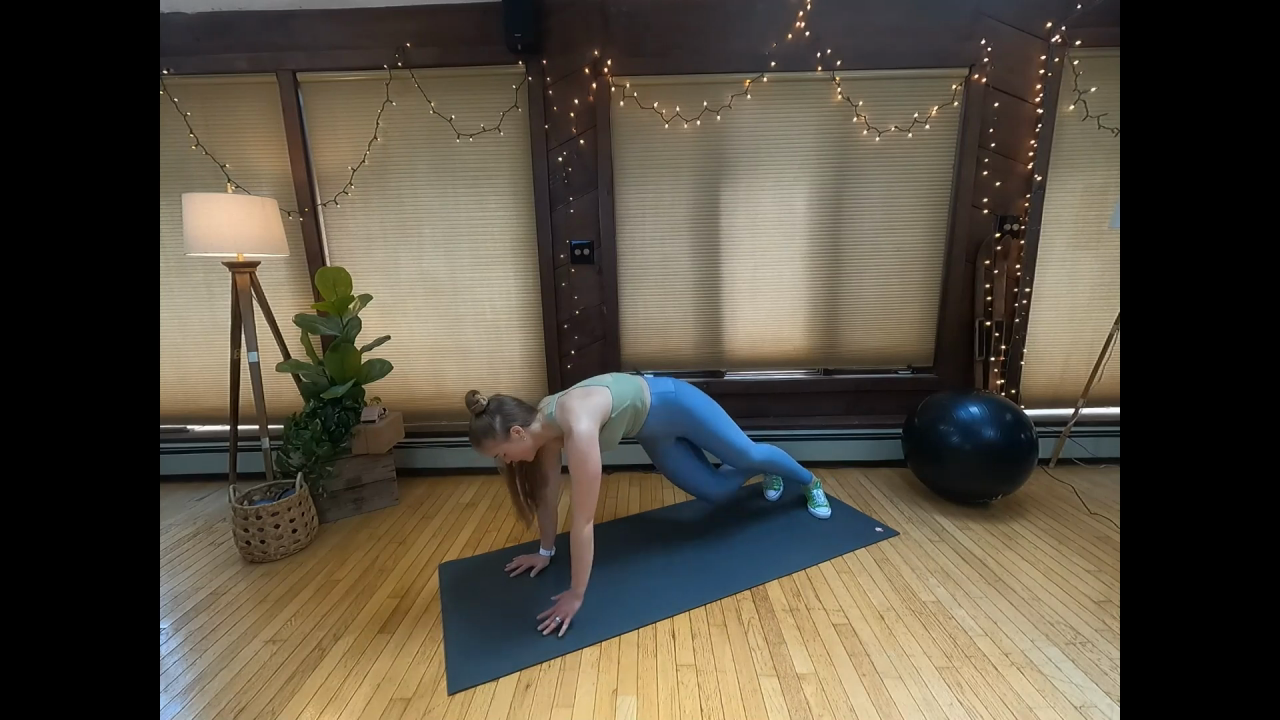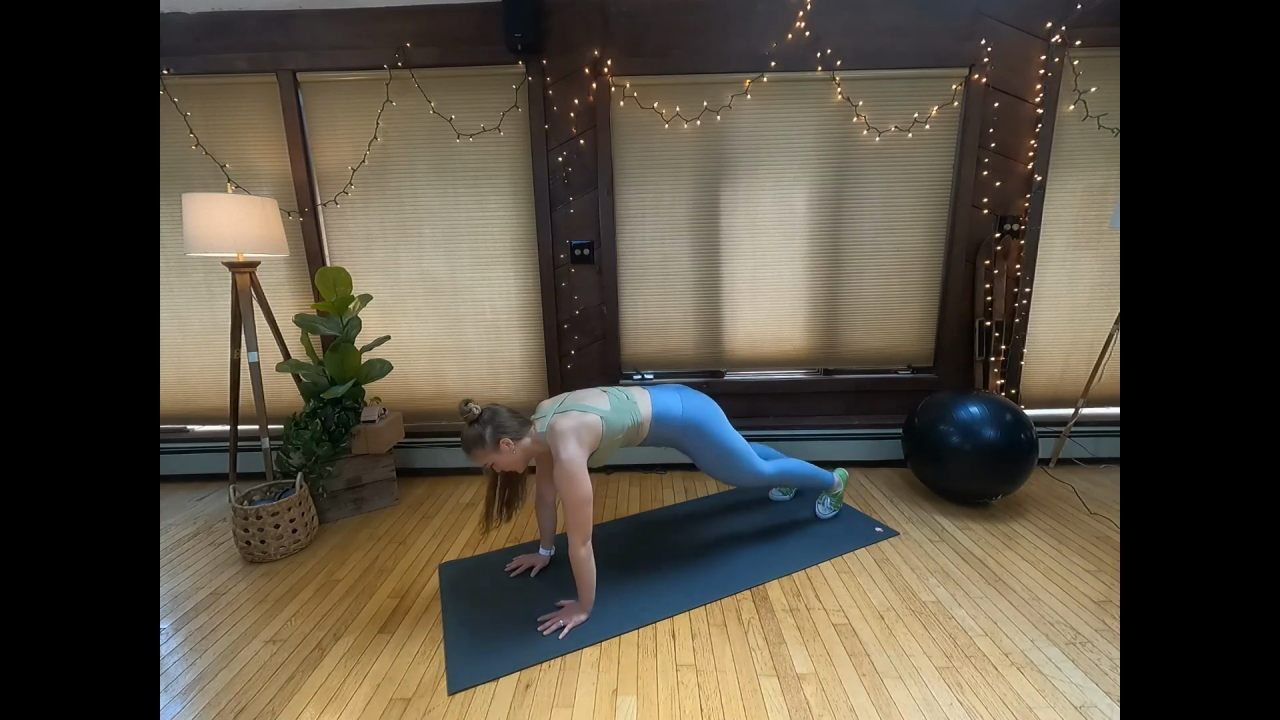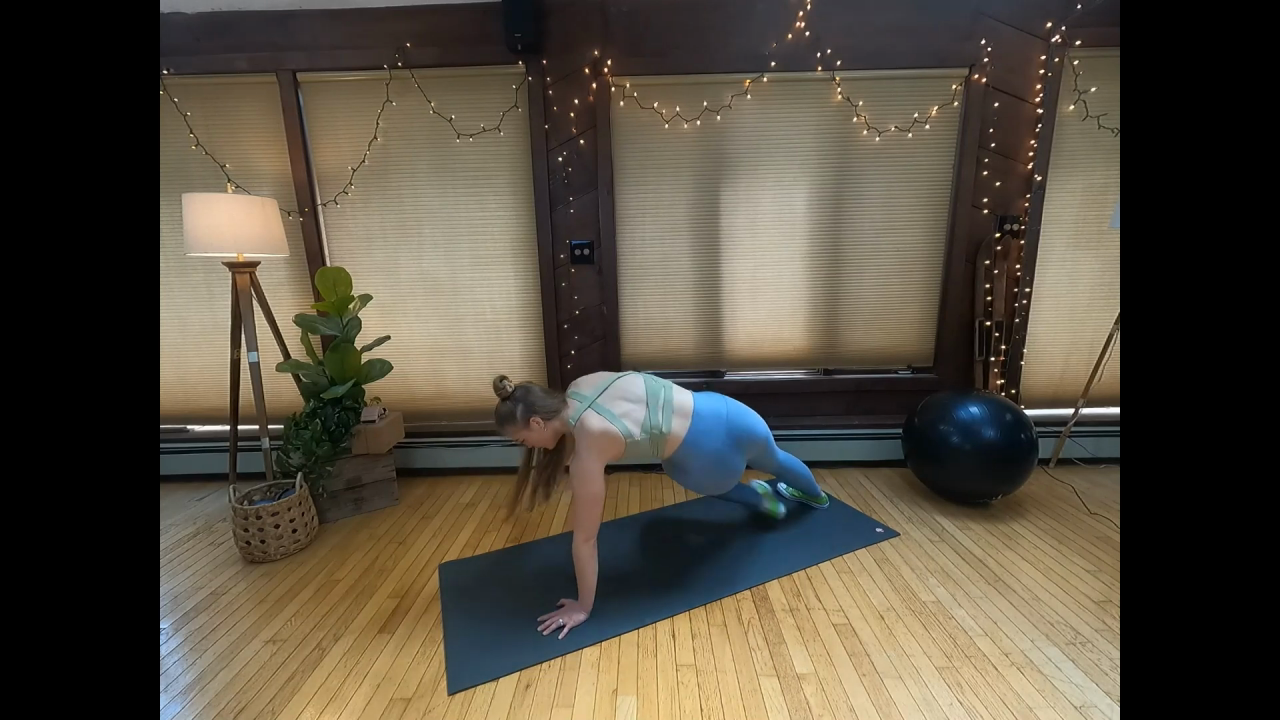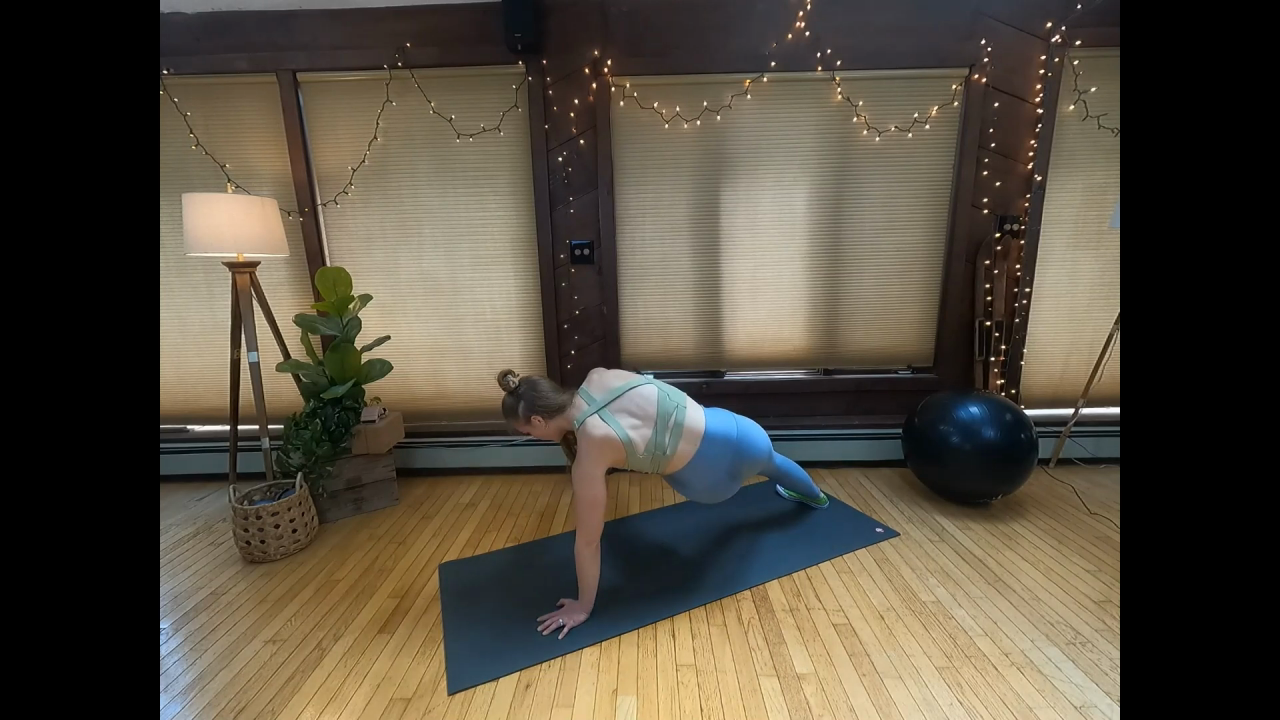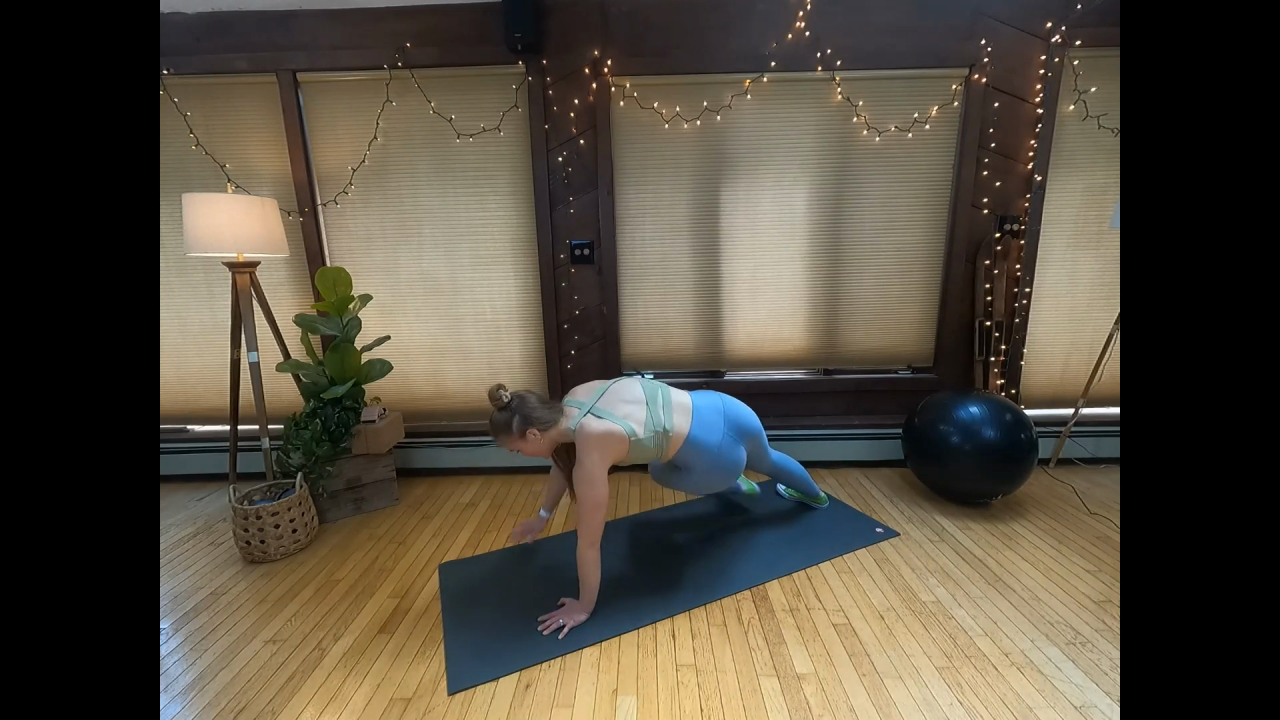
dt=0.3s
person 1, frame 1
left shoulder: (577, 430)
right shoulder: (542, 424)
left elbow: (583, 521)
right elbow: (546, 492)
left wrist: (575, 597)
right wrist: (546, 550)
left hip: (672, 403)
left knee: (748, 454)
right knee: (716, 490)
left ankle: (809, 483)
right ankle: (760, 475)
person 1, frame 2
left shoulder: (566, 449)
right shoulder: (539, 421)
left elbow: (581, 540)
right elbow: (546, 493)
left wrist: (583, 608)
right wrist: (544, 549)
left hip: (684, 414)
right hip: (670, 399)
left knee: (752, 471)
right knee: (733, 454)
left ankle: (833, 483)
right ankle: (790, 478)
person 1, frame 3
left shoulder: (590, 446)
right shoulder: (580, 387)
left elbow: (585, 538)
left wrist: (583, 607)
left hip: (714, 452)
right hip: (730, 413)
right knee: (770, 460)
left ankle: (759, 498)
right ankle: (816, 495)
person 1, frame 4
left shoulder: (591, 451)
right shoulder: (599, 377)
left elbow: (587, 541)
left wrist: (583, 607)
left hip: (714, 478)
right hip: (742, 433)
right knee: (767, 462)
right ankle: (815, 496)
person 1, frame 5
left shoulder: (592, 449)
right shoulder: (577, 396)
left elbow: (589, 542)
left wrist: (584, 607)
right wrist: (544, 513)
left hip: (717, 453)
right hip: (724, 409)
left knee: (660, 473)
right knee: (763, 458)
left ankle: (733, 483)
right ankle: (815, 495)
